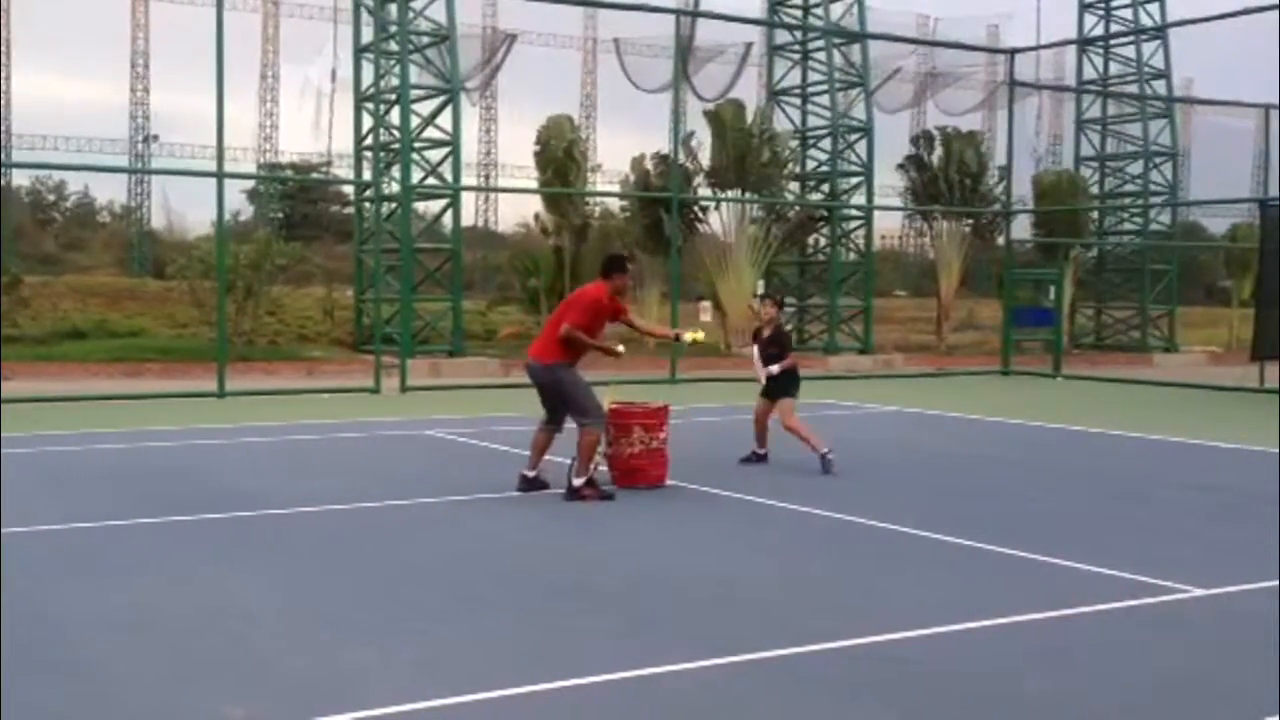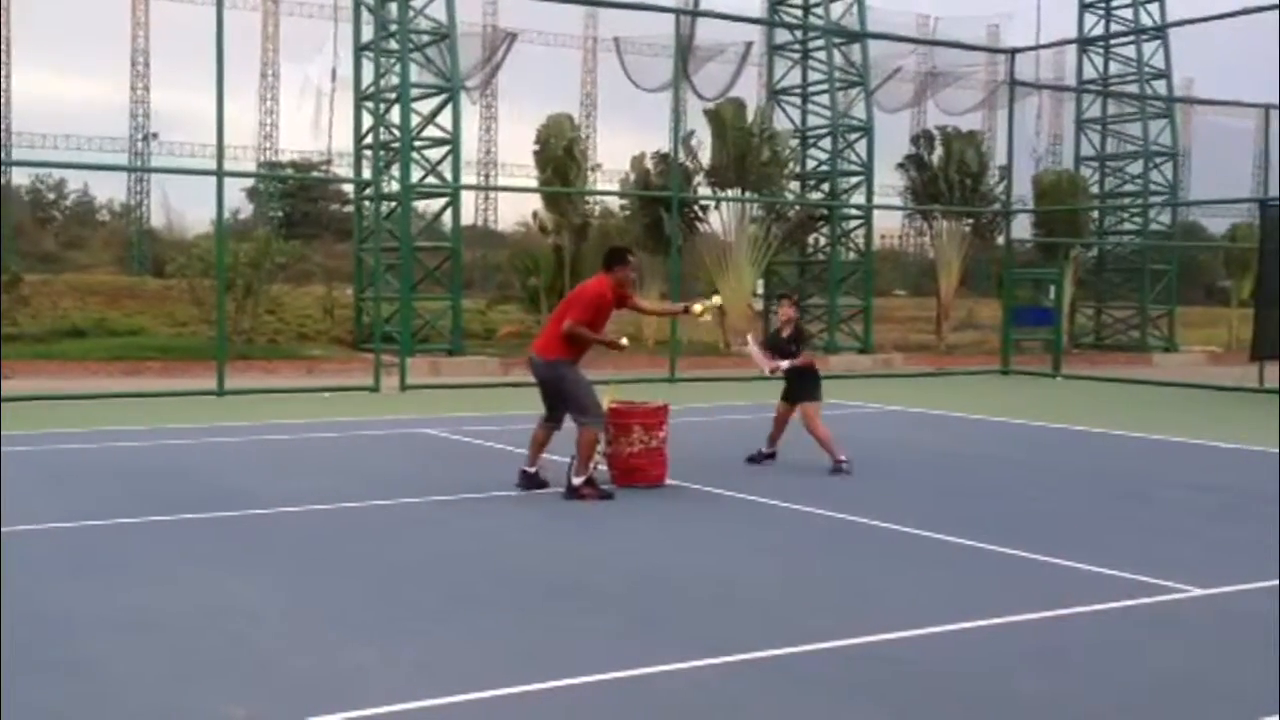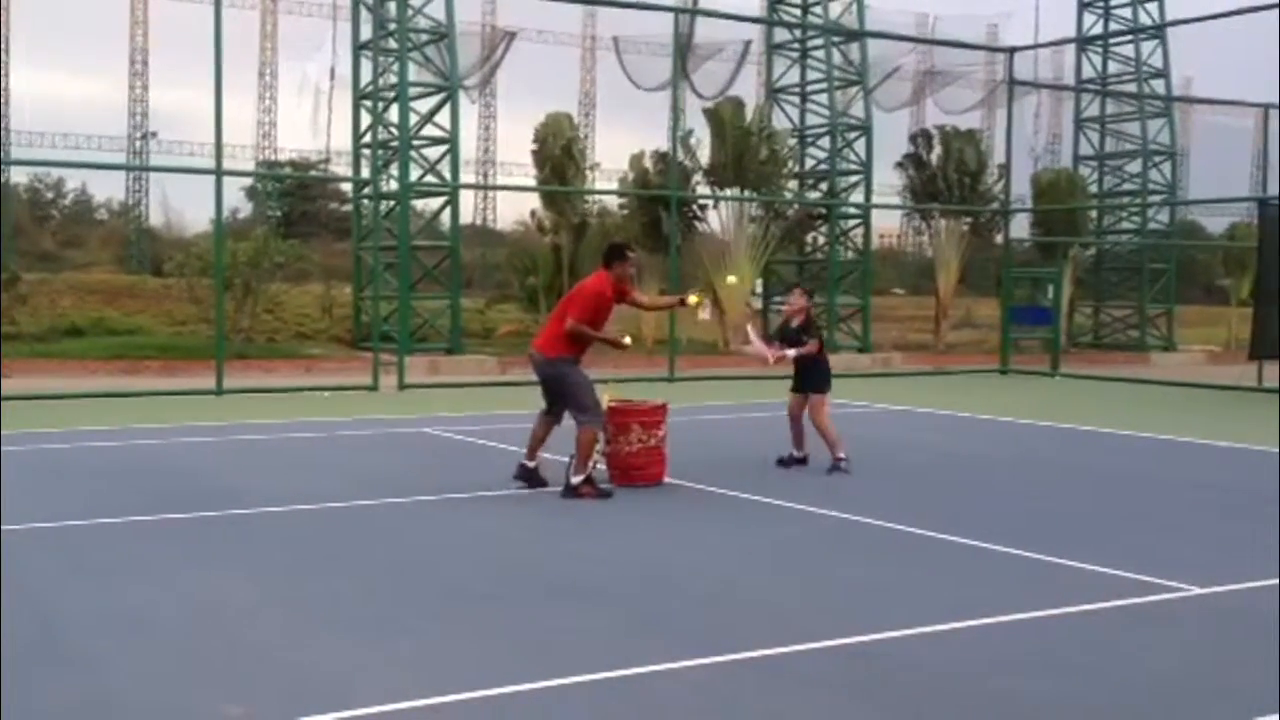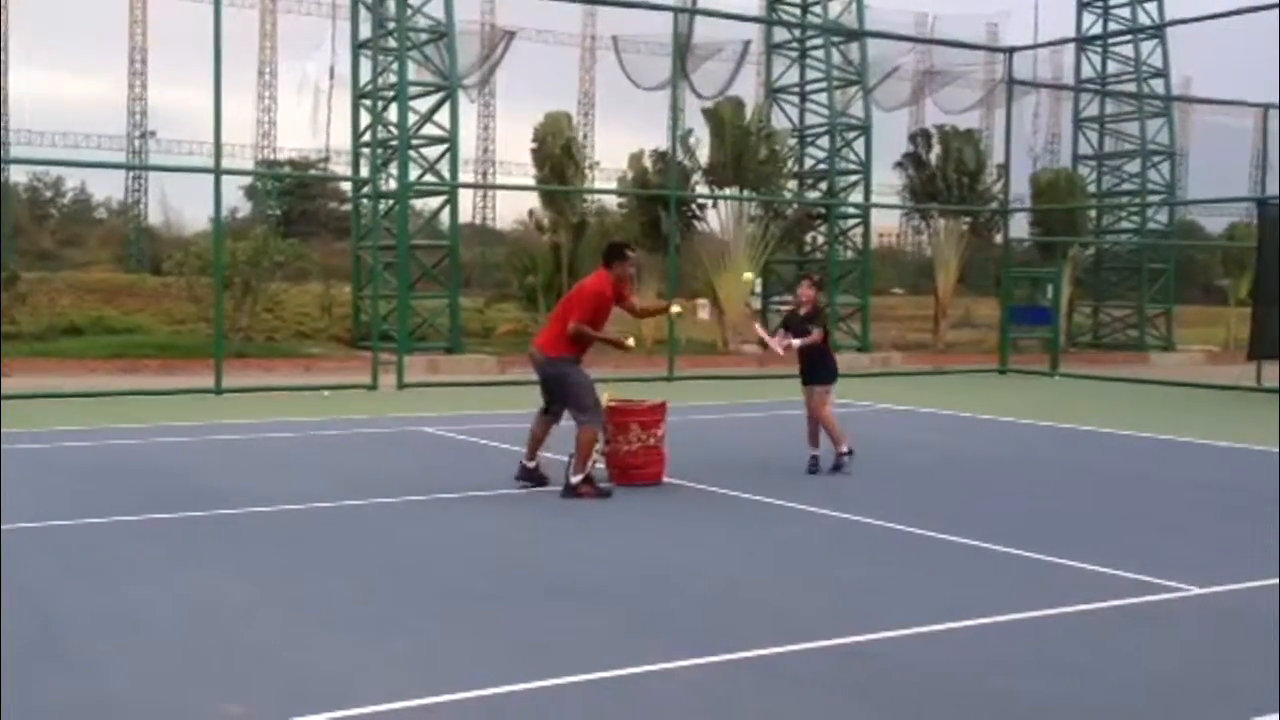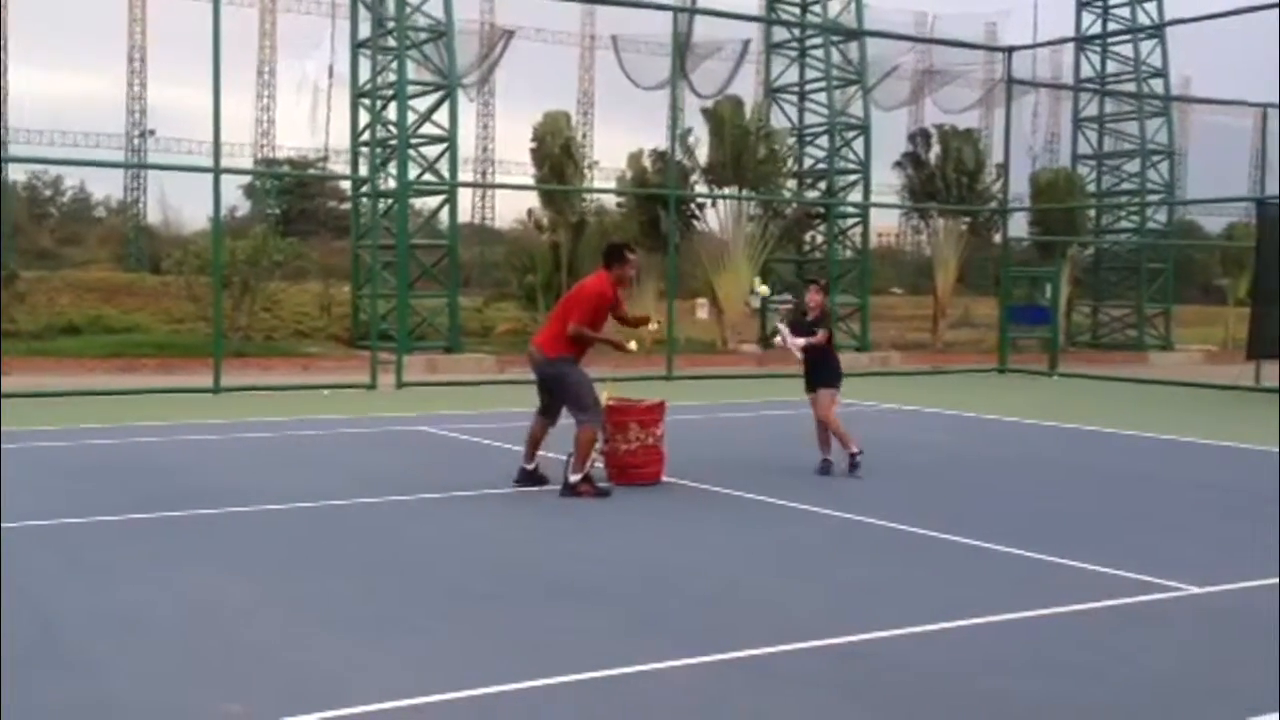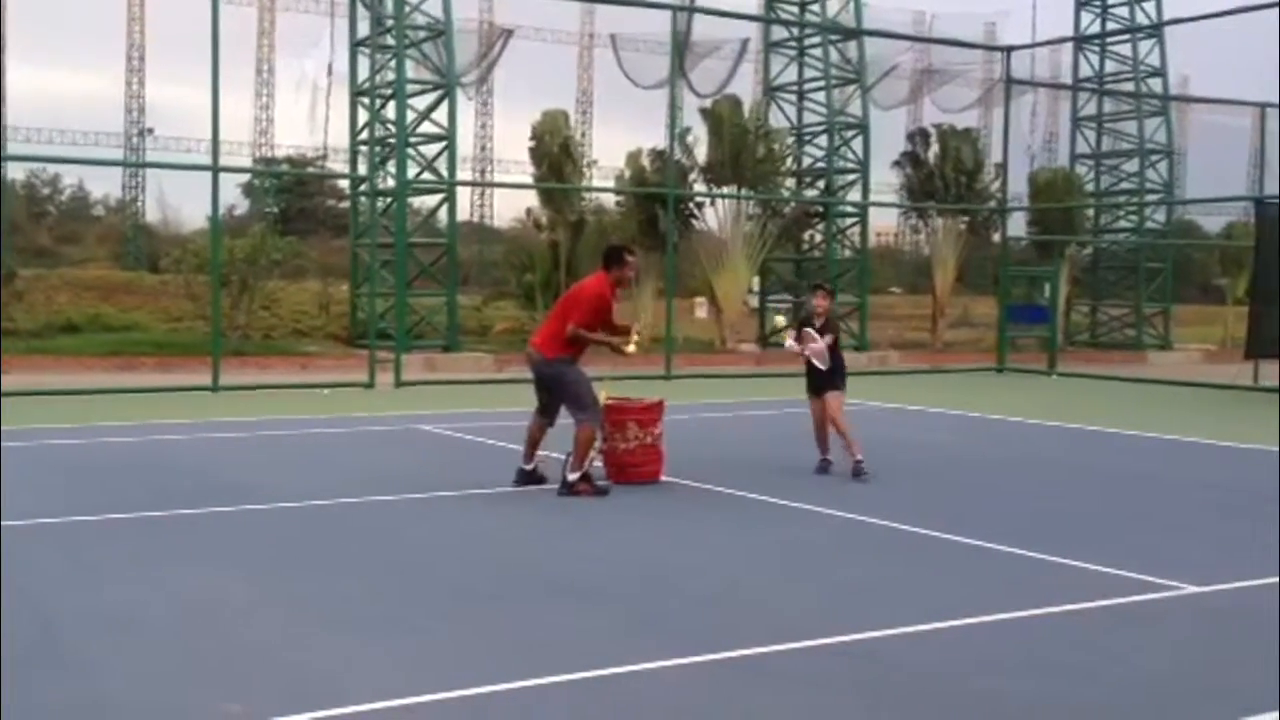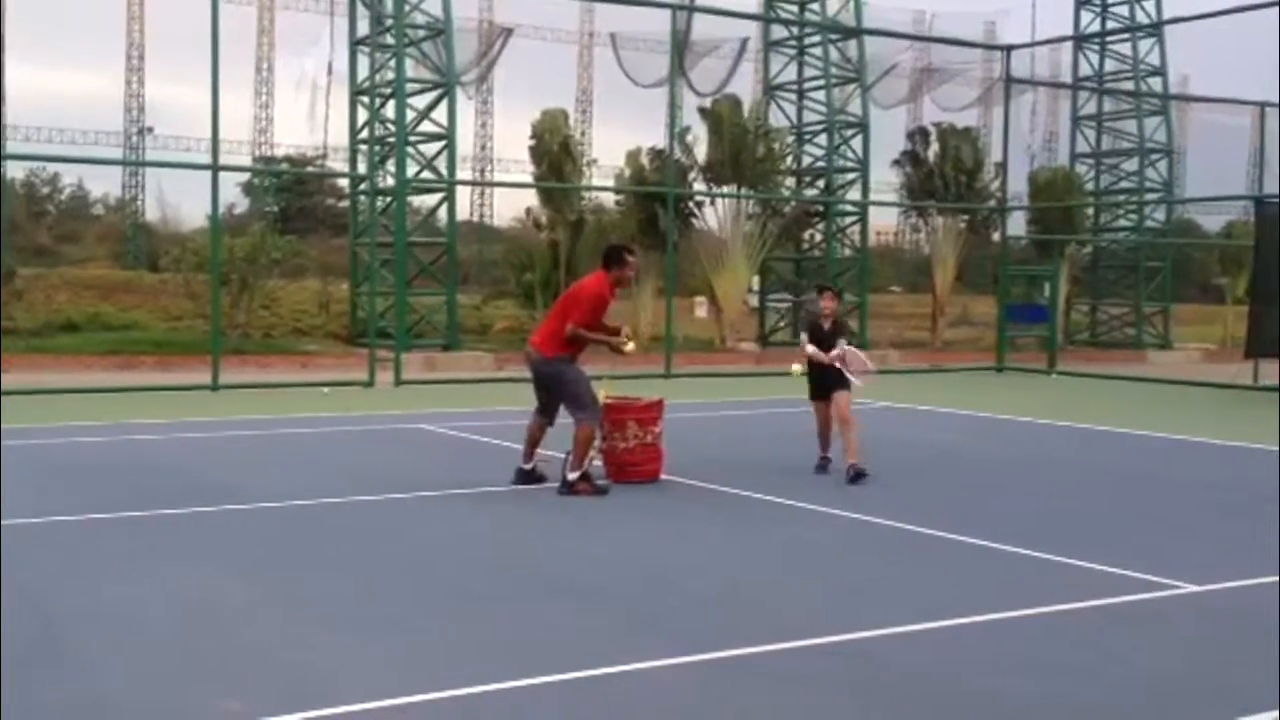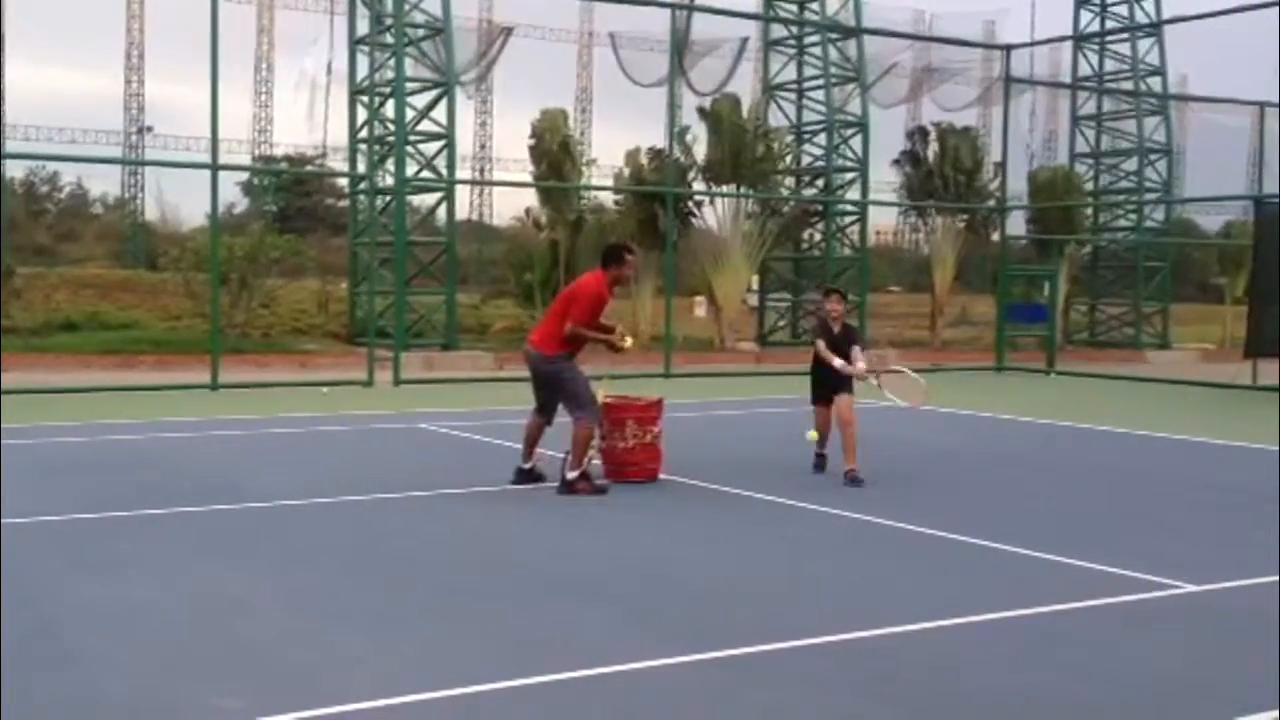
dt=0.1s
person 1, frame 1
left shoulder: (609, 300)
right shoulder: (592, 296)
left elbow: (639, 324)
right elbow: (565, 332)
left wrist: (675, 334)
right wrist: (601, 346)
left hip: (539, 362)
right hip: (552, 365)
left knee: (553, 419)
right knee: (593, 420)
left ankle: (529, 475)
right ankle: (579, 484)
person 1, frame 2
left shoulder: (613, 291)
right shoulder: (595, 291)
left elbow: (647, 306)
right elbow: (568, 328)
left wrist: (686, 308)
right wrist: (604, 341)
left hip: (542, 357)
right hip: (556, 361)
left knee: (552, 417)
right knee: (592, 418)
left ankle: (529, 472)
right ankle: (579, 483)
person 1, frame 3
left shoulder: (612, 288)
right shoulder: (595, 288)
left elbow: (644, 301)
right elbow: (571, 327)
left wrist: (681, 301)
right wrist: (607, 339)
left hip: (544, 354)
right hip: (557, 358)
left knee: (553, 411)
right knee: (591, 417)
left ankle: (528, 466)
right ankle: (578, 482)
person 1, frame 4
left shoulder: (611, 287)
right shoulder: (596, 288)
left elbow: (637, 309)
right elbow: (574, 329)
left wrist: (665, 307)
right wrist: (610, 339)
left hip: (543, 352)
right hip: (559, 357)
left knee: (550, 411)
right knee: (592, 417)
left ankle: (528, 467)
right ankle: (577, 481)
person 1, frame 5
left shoulder: (608, 289)
right shoulder: (596, 289)
left elbow: (624, 318)
right elbow: (573, 331)
left wrist: (642, 320)
right wrist: (610, 341)
left hip: (542, 353)
right hip: (557, 358)
left knee: (548, 412)
right knee: (591, 416)
left ankle: (528, 469)
right ankle: (576, 481)
person 1, frame 6
left shoulder: (602, 289)
right shoulder: (595, 291)
left elbow: (605, 324)
right elbow: (572, 332)
left wrist: (624, 330)
right wrist: (608, 342)
left hip: (539, 352)
right hip: (555, 358)
left knee: (545, 412)
right knee: (589, 415)
left ankle: (527, 469)
right ankle: (574, 479)
person 1, frame 7
left shoulder: (601, 287)
right shoulder: (594, 290)
left elbow: (593, 325)
right elbow: (571, 331)
left wrist: (617, 332)
right wrist: (607, 341)
left hip: (538, 352)
right hip: (554, 357)
left knee: (545, 412)
right knee: (589, 414)
left ankle: (526, 469)
right ankle: (574, 479)
person 1, frame 8
left shoulder: (598, 285)
right shoulder: (593, 289)
left elbow: (586, 321)
right elbow: (570, 330)
left wrist: (612, 330)
right wrist: (605, 339)
left hip: (537, 350)
right hip: (553, 356)
left knee: (544, 411)
right knee: (587, 413)
left ankle: (526, 468)
right ankle: (573, 478)
person 2, frame 1
left shoulder: (781, 333)
right shoulder: (758, 333)
left elbow: (791, 360)
right elbow: (758, 357)
left wrist: (773, 369)
right wrist: (760, 369)
left hip: (787, 380)
right hip: (772, 381)
left knee: (788, 421)
right knee: (759, 416)
left ankle: (823, 452)
right ankle: (760, 452)
person 2, frame 2
left shoulder: (801, 333)
right shoulder: (775, 335)
left elbow: (807, 359)
right elbow: (769, 356)
left wrist: (784, 364)
right wrist: (773, 366)
left hip: (808, 382)
right hip: (792, 382)
left knee: (812, 423)
right knee: (779, 420)
left ankle: (840, 459)
right ankle: (768, 450)
person 2, frame 3
left shoulder: (811, 323)
right shoulder: (785, 325)
left elbow: (812, 348)
right elbow: (776, 347)
left wrist: (789, 353)
right wrist: (776, 354)
left hip: (818, 373)
right hip: (801, 373)
left knee: (818, 417)
right knee: (794, 413)
left ankle: (839, 457)
right ankle: (799, 454)
person 2, frame 4
left shoulder: (818, 313)
right shoulder: (791, 314)
left elbow: (817, 337)
right elbow: (780, 336)
left wrist: (795, 343)
right wrist: (779, 341)
left hip: (824, 365)
right hip: (807, 366)
left knee: (821, 411)
right knee: (811, 412)
left ankle: (843, 450)
right ankle: (815, 454)
person 2, frame 5
left shoulder: (825, 317)
right shoulder: (798, 317)
left elbow: (821, 338)
left wrist: (800, 341)
left hip: (828, 370)
right hip: (811, 370)
left knee: (824, 415)
right knee: (820, 418)
left ankle: (853, 451)
right ankle: (826, 459)
person 2, frame 6
left shoulder: (831, 323)
right shoulder: (803, 321)
left elbow: (826, 342)
right wrist: (793, 346)
left hip: (834, 374)
right hip: (814, 375)
left knee: (834, 416)
right knee: (819, 420)
left ankle: (857, 458)
right ankle: (825, 458)
person 2, frame 7
left shoulder: (841, 326)
right shoulder: (811, 324)
left elbow: (841, 347)
right elbow: (805, 344)
left wrist: (834, 355)
right wrist: (815, 353)
left hip: (838, 377)
right hip: (817, 378)
left knee: (844, 416)
right knee: (824, 422)
left ankle: (853, 465)
right ankle: (825, 456)
person 2, frame 8
left shoulder: (851, 331)
right shoulder: (820, 326)
left elbow: (857, 353)
right elbow: (822, 351)
left wrist: (860, 366)
right wrist: (839, 364)
left hip: (842, 381)
right hip: (820, 381)
left knee: (846, 419)
right knee: (823, 426)
left ankle: (850, 469)
right ankle: (820, 452)
